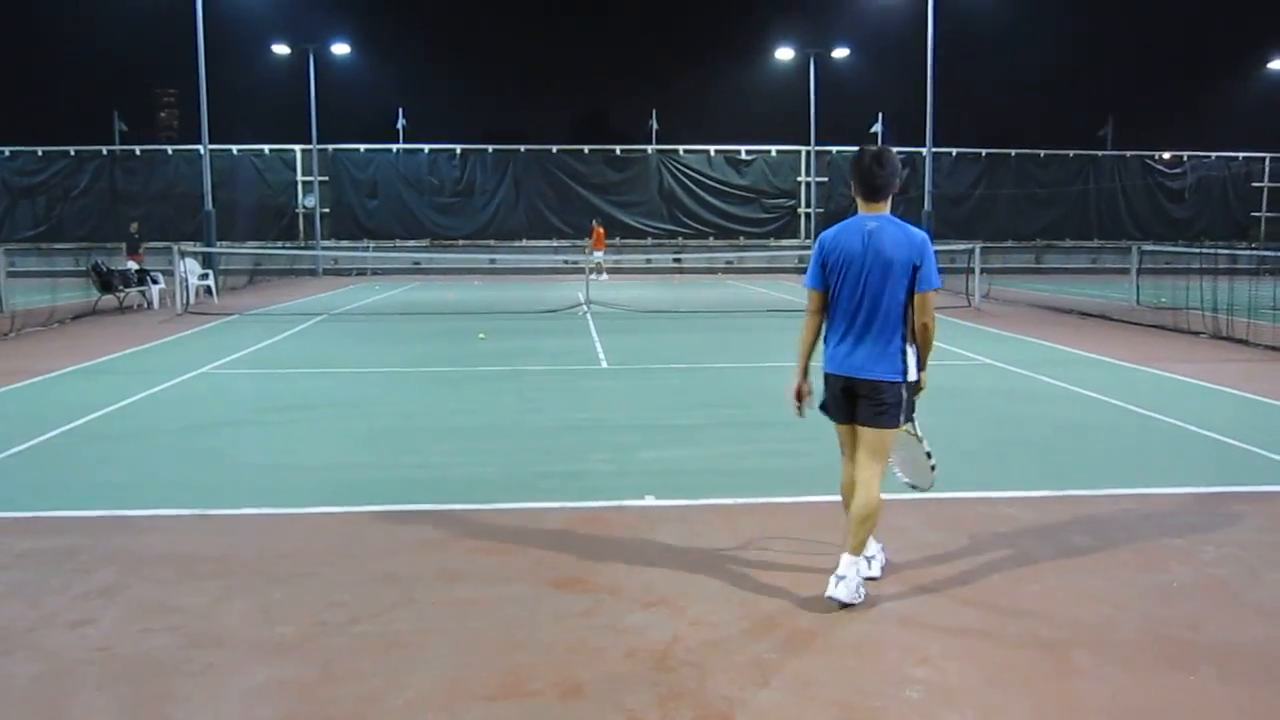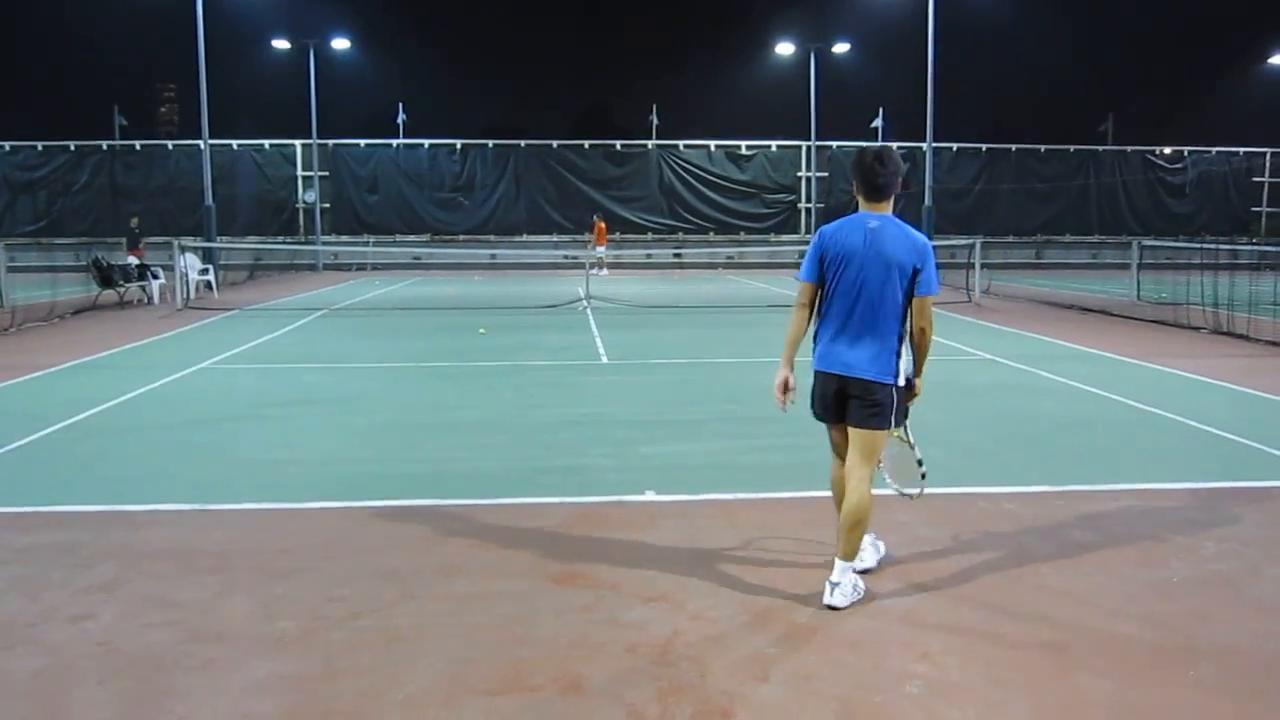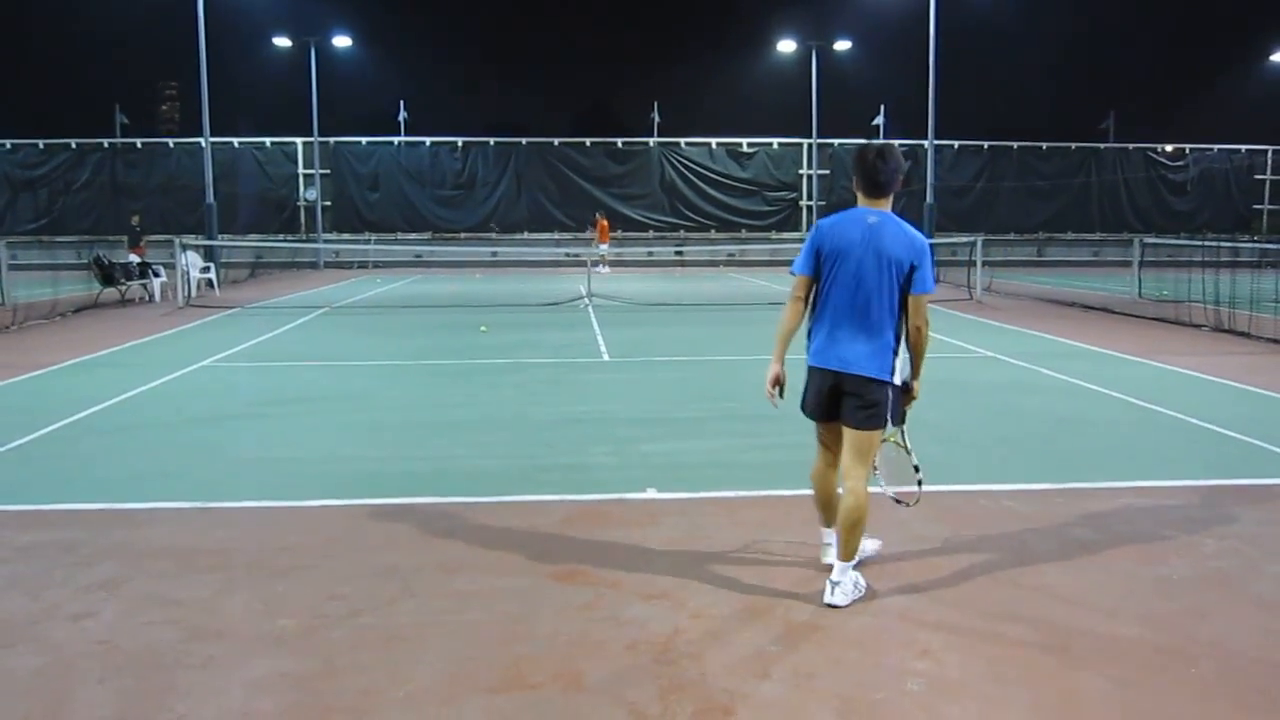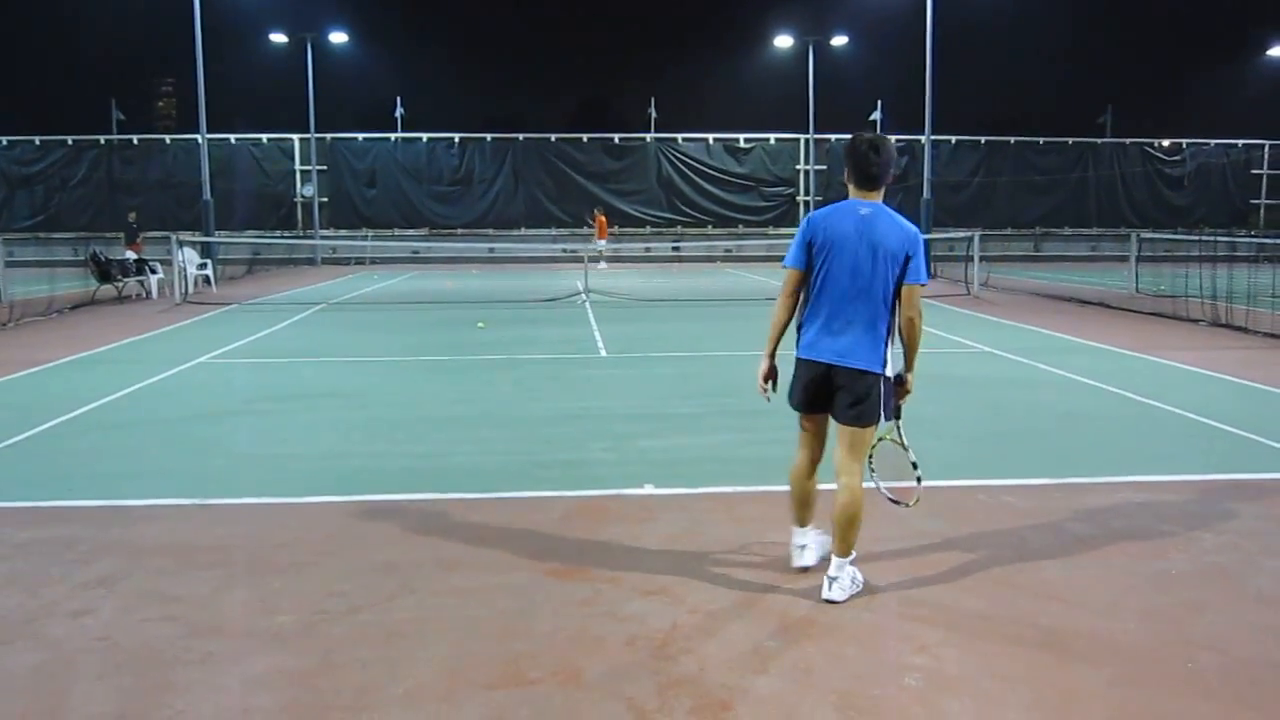
dt=0.1s
person 1, frame 1
left shoulder: (830, 240)
right shoulder: (915, 243)
left elbow: (813, 313)
right elbow: (923, 319)
left wrist: (801, 372)
right wrist: (921, 367)
left hip: (839, 370)
right hip: (888, 373)
left knee: (853, 465)
right knee: (870, 474)
left ankle: (864, 552)
right ankle: (846, 574)
person 1, frame 2
left shoulder: (828, 236)
right shoulder: (916, 245)
left elbow: (803, 306)
right elbow: (921, 324)
left wrist: (785, 365)
right wrist: (917, 374)
left hip: (829, 368)
right hip: (879, 374)
left knee: (842, 461)
right knee: (859, 476)
left ankle: (860, 545)
right ankle: (841, 579)
person 1, frame 3
left shoulder: (825, 230)
right shoulder: (914, 243)
left elbow: (797, 300)
right elbow: (917, 323)
left wrist: (777, 359)
right wrist: (915, 377)
left hip: (823, 364)
right hip: (874, 372)
left knee: (827, 456)
right knee: (855, 475)
left ankle: (833, 539)
right ankle: (841, 578)
person 1, frame 4
left shoulder: (816, 222)
right shoulder: (907, 235)
left elbow: (789, 295)
right elbow: (910, 315)
left wrist: (768, 353)
right wrist: (909, 370)
left hip: (812, 358)
right hip: (866, 366)
left knee: (807, 450)
right knee: (849, 471)
left ankle: (804, 540)
right ankle: (839, 573)
